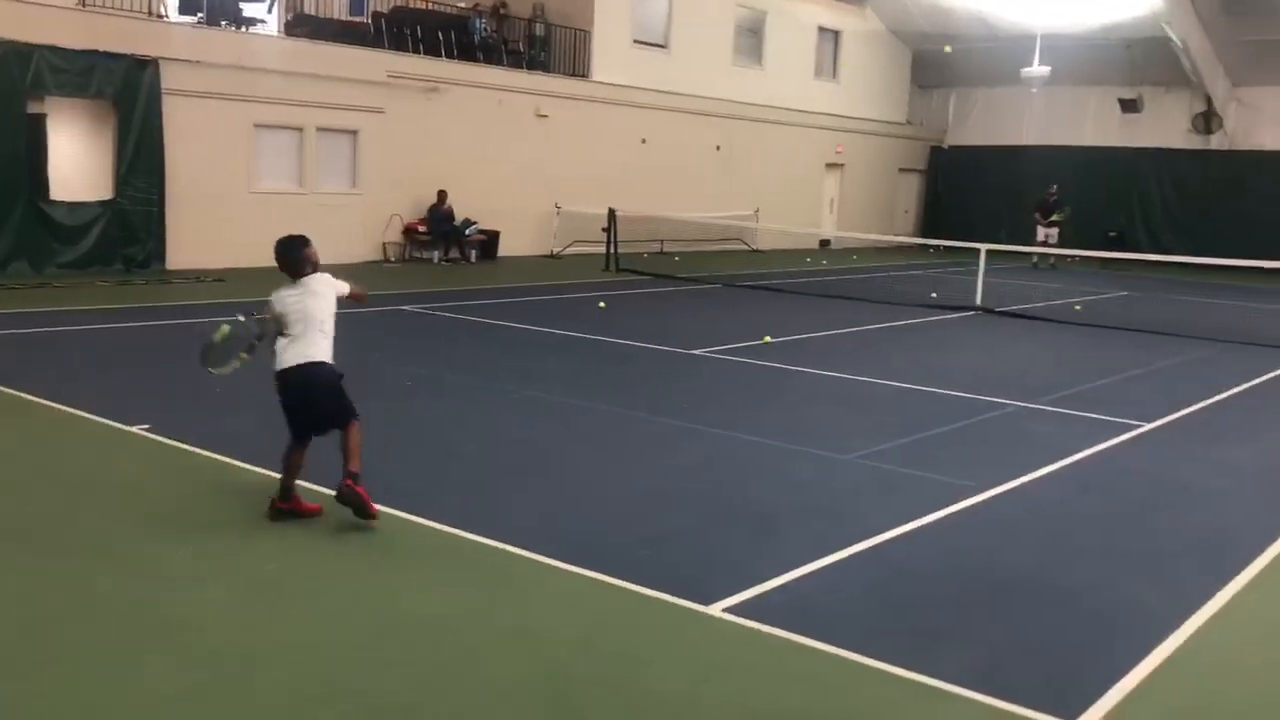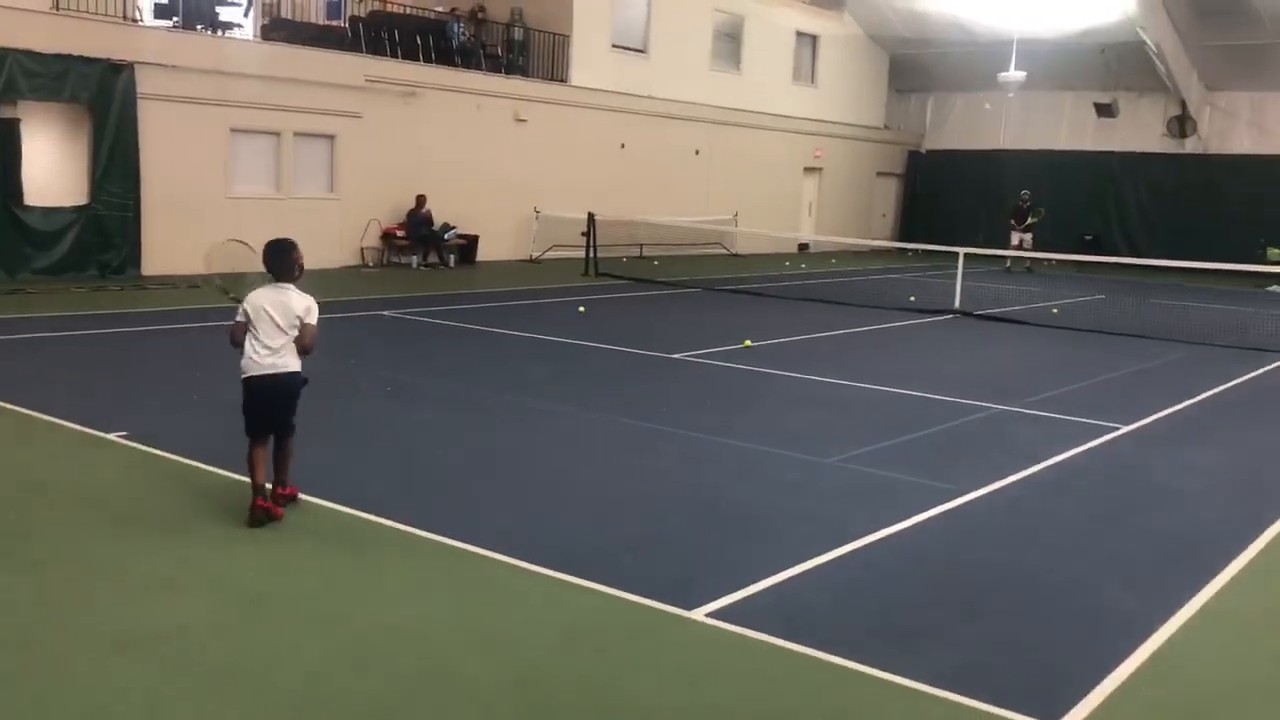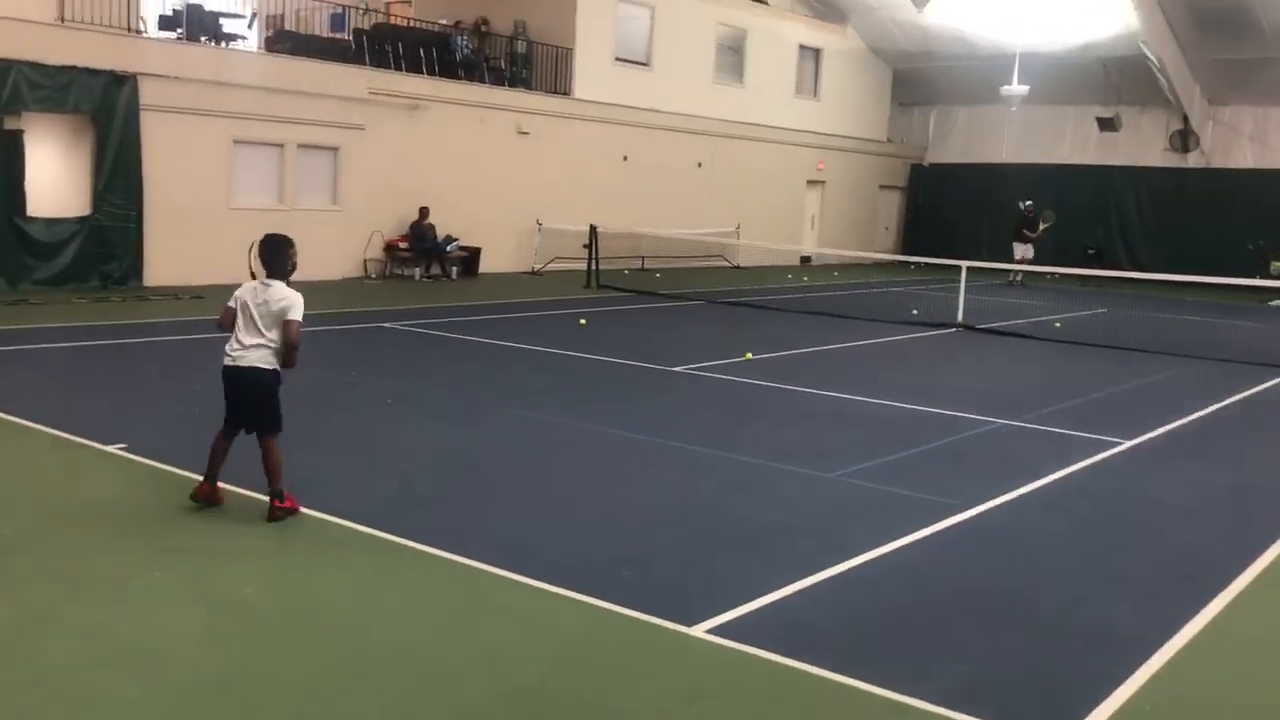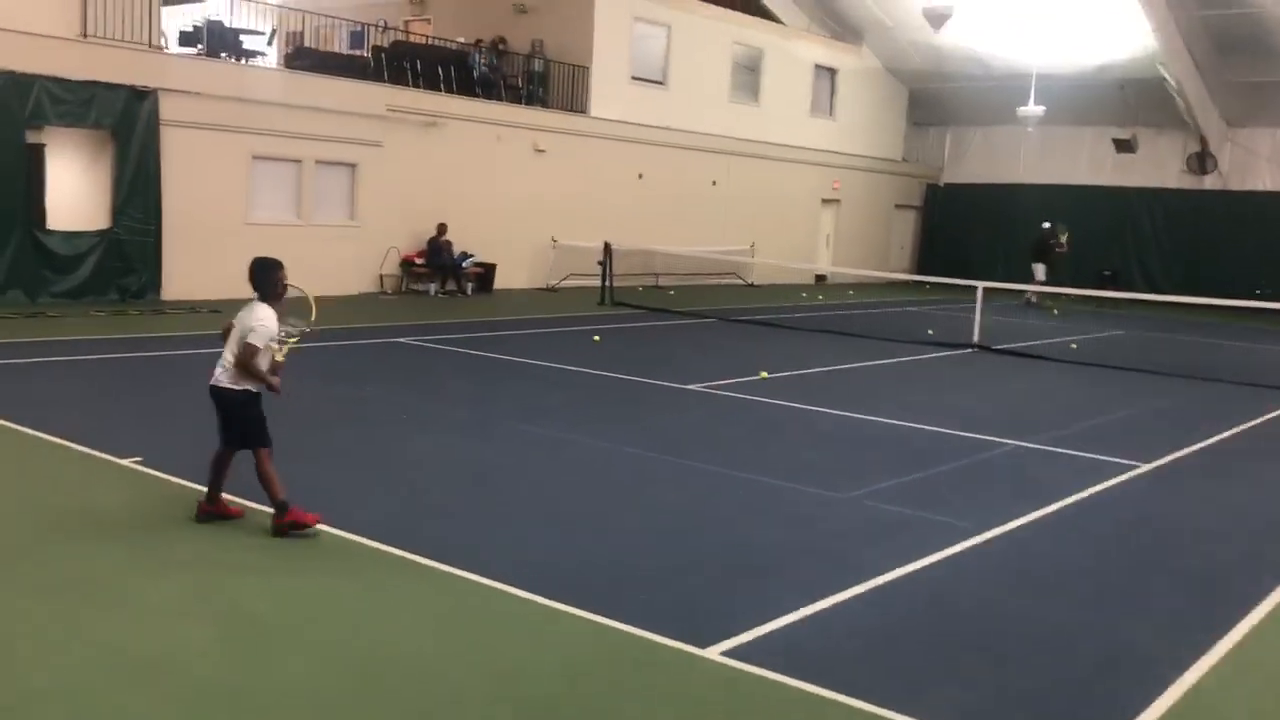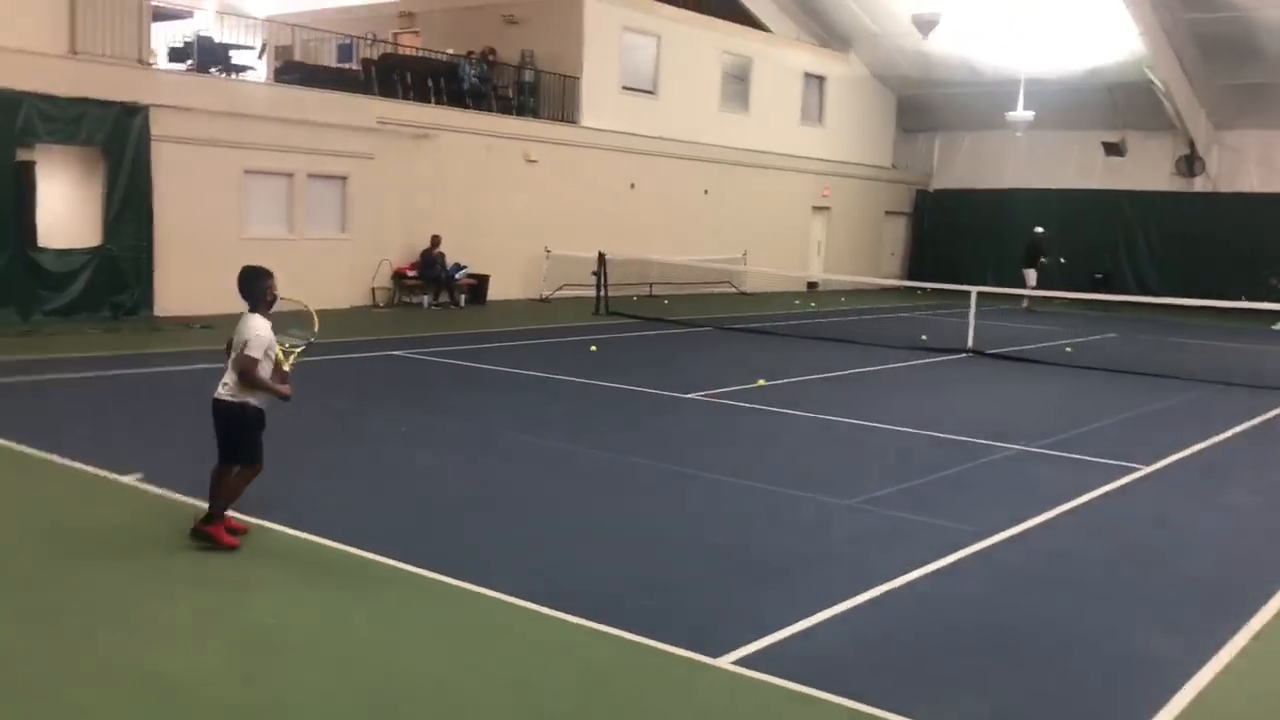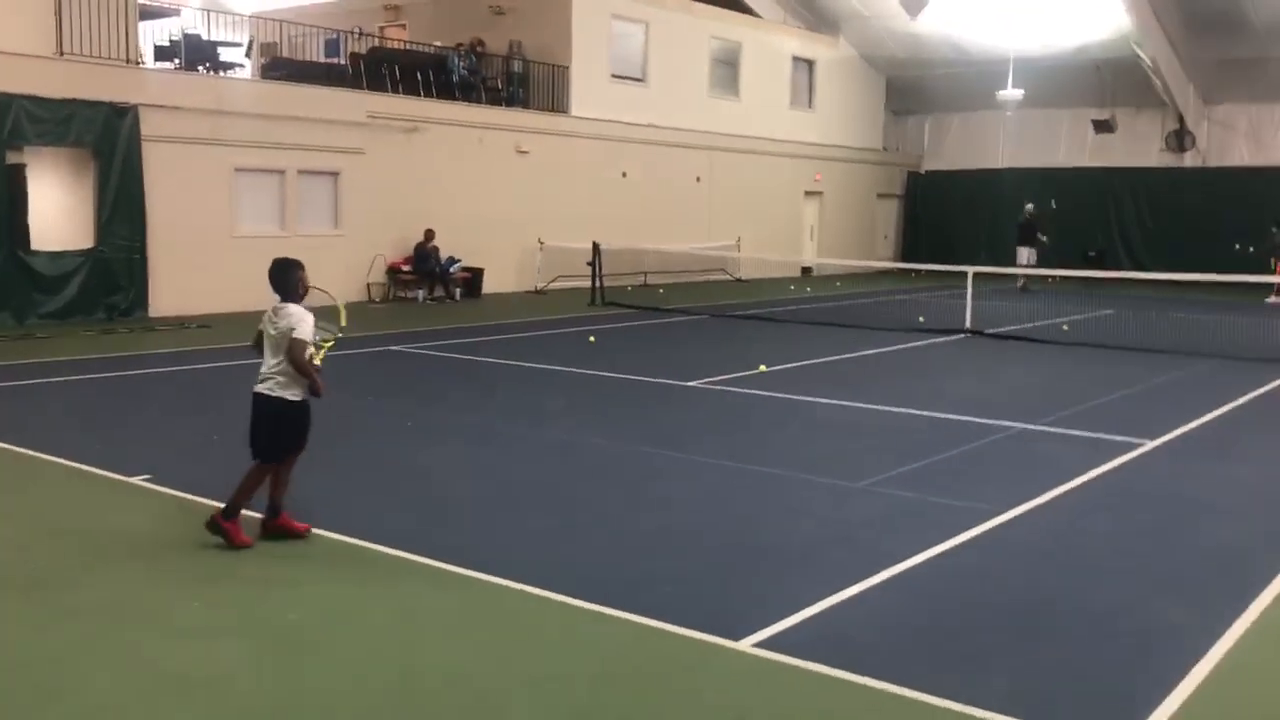
dt=0.3s
person 1, frame 1
left shoulder: (276, 300)
right shoulder: (325, 283)
right elbow: (360, 295)
right wrist: (347, 290)
left hip: (285, 373)
right hip: (317, 368)
left knee: (301, 435)
right knee: (351, 422)
left ankle: (285, 499)
right ankle: (352, 483)
person 1, frame 2
left shoulder: (253, 298)
right shoulder: (306, 302)
left elbow: (236, 339)
right elbow: (307, 345)
left hip: (254, 376)
right hip: (287, 375)
left knee: (259, 440)
right knee: (284, 434)
left ankle: (261, 499)
right ankle: (281, 488)
person 1, frame 3
left shoulder: (245, 289)
right shoulder: (292, 298)
left elbow: (223, 322)
right elbow: (292, 340)
right wrist: (288, 360)
left hip: (233, 367)
right hip: (262, 371)
left knee: (229, 428)
right knee: (268, 436)
left ankle: (208, 486)
right ankle: (279, 500)
person 1, frame 4
left shoulder: (250, 309)
right shoulder: (266, 322)
left elbow: (226, 333)
right elbow: (244, 360)
right wrist: (268, 380)
left hip: (223, 386)
right hip: (239, 392)
left knee: (230, 445)
right knee: (262, 450)
left ankle: (211, 503)
right ankle: (285, 514)
person 1, frame 5
left shoulder: (247, 321)
right shoulder: (260, 331)
right elbow: (244, 372)
left wrist: (272, 366)
right wrist: (276, 388)
left hip: (228, 402)
right hip: (240, 406)
left knee: (228, 462)
right knee: (251, 465)
left ankle: (215, 517)
right ankle: (210, 523)
person 1, frame 6
left shoulder: (272, 313)
right shoulder: (303, 317)
left elbow: (258, 345)
right elbow: (296, 356)
right wrist: (315, 380)
left hip: (268, 394)
right hip: (283, 399)
left knee: (287, 456)
right knee: (267, 462)
left ankle: (275, 517)
right ankle: (227, 517)
